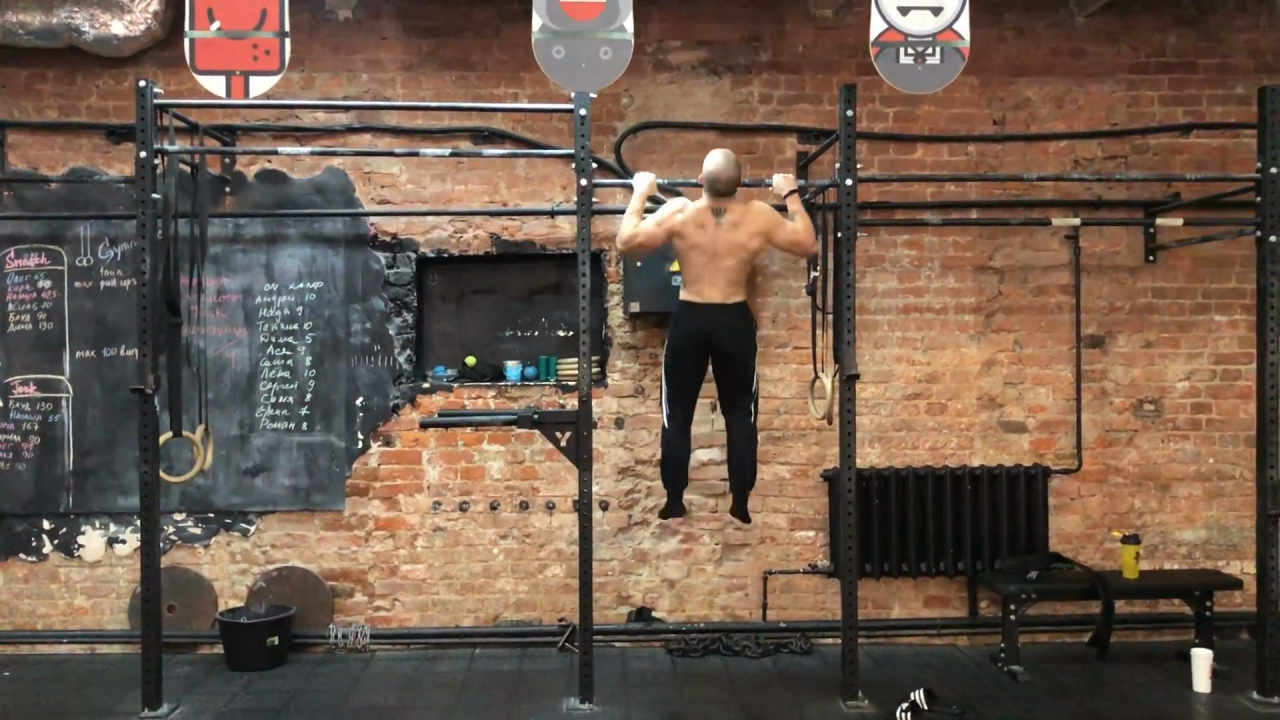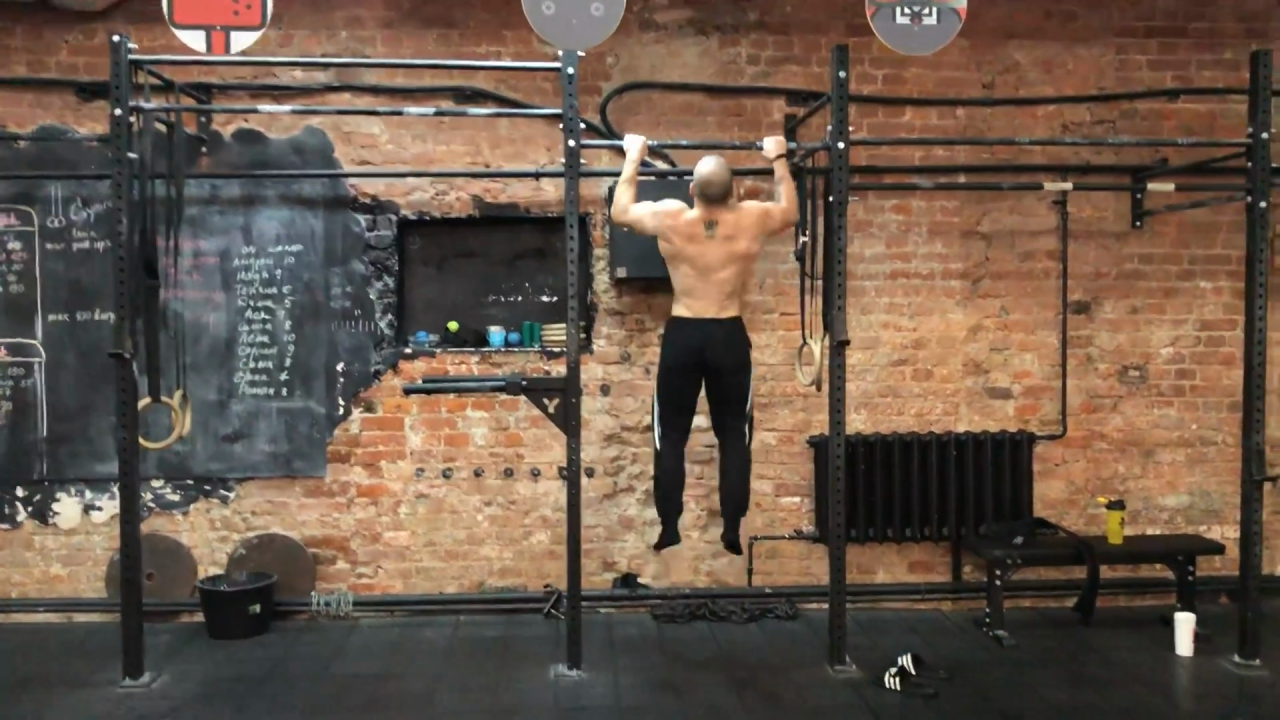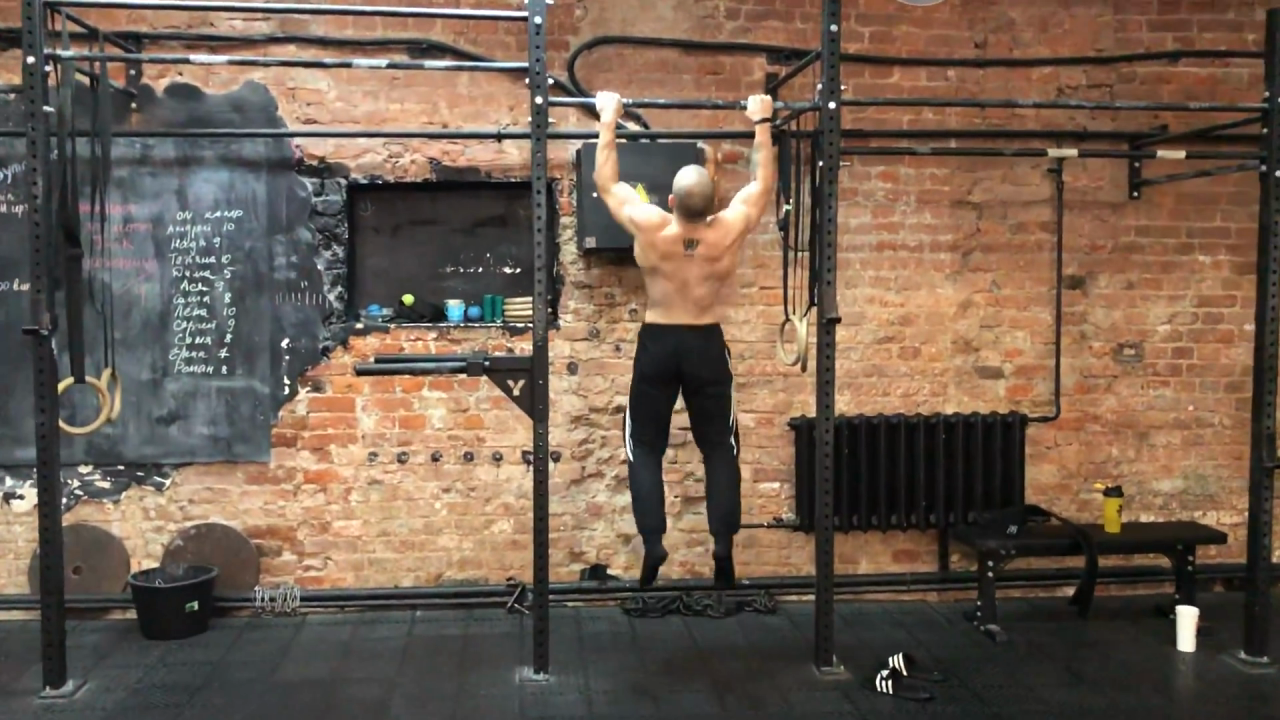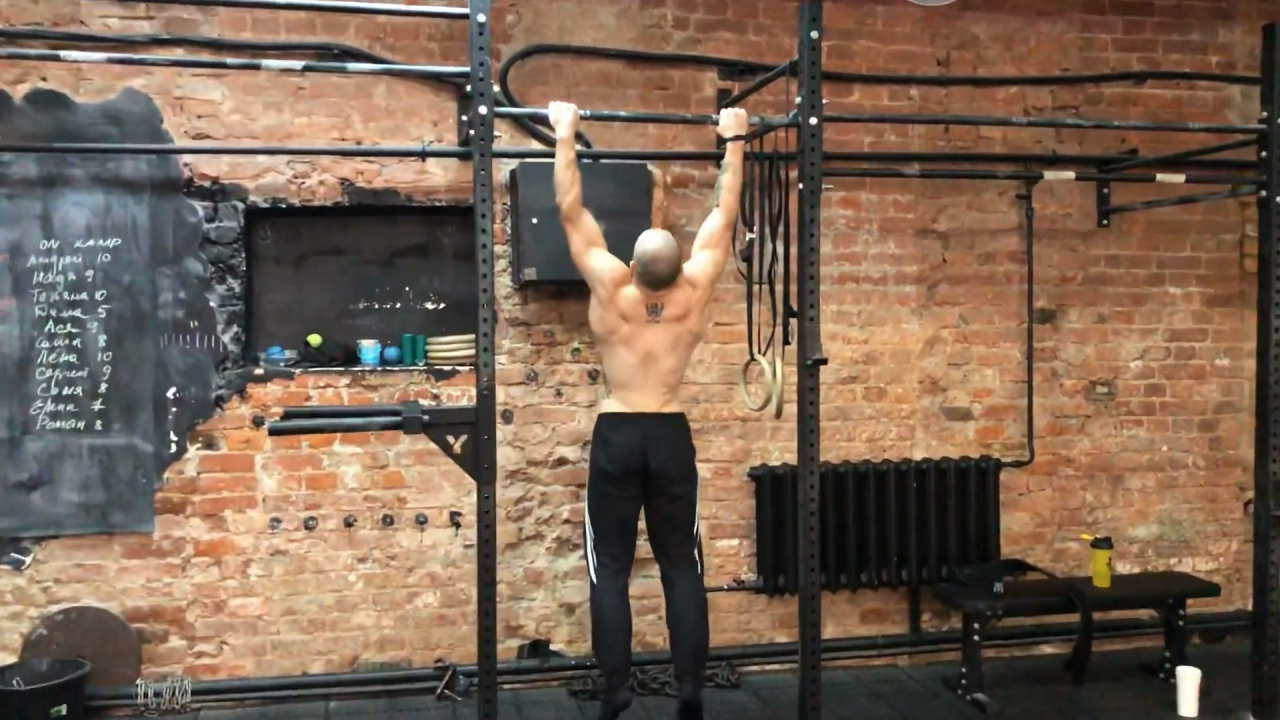
dt=1s
person 1, frame 1
left shoulder: (679, 213)
right shoulder: (760, 217)
left elbow: (625, 242)
right elbow: (808, 245)
left wrist: (640, 194)
right wrist: (791, 194)
left hip: (689, 320)
right hip: (735, 321)
left knee: (677, 413)
right knee: (740, 413)
person 1, frame 2
left shoulder: (670, 217)
right shoulder: (752, 219)
left elbow: (620, 211)
right elbow: (790, 211)
left wrist: (633, 159)
right wrist: (779, 160)
left hip: (681, 336)
right hip: (729, 336)
left knee: (671, 437)
right knee: (733, 436)
left ankle: (669, 527)
right ankle: (732, 529)
person 1, frame 3
left shoulder: (650, 229)
right shoulder: (729, 233)
left elbow: (604, 182)
right elbow: (764, 182)
left wrist: (608, 119)
right wrist: (762, 122)
left hip: (657, 345)
right hip: (706, 346)
left knee: (645, 451)
right knee: (719, 450)
left ankle: (652, 542)
right ankle: (723, 547)
person 1, frame 4
left shoulder: (609, 293)
right shoulder: (695, 295)
left elbow: (571, 210)
right elbow: (725, 217)
left wrist: (565, 134)
right wrist: (734, 140)
left hip: (616, 439)
right hip: (671, 439)
left knee: (609, 571)
right knee: (682, 569)
